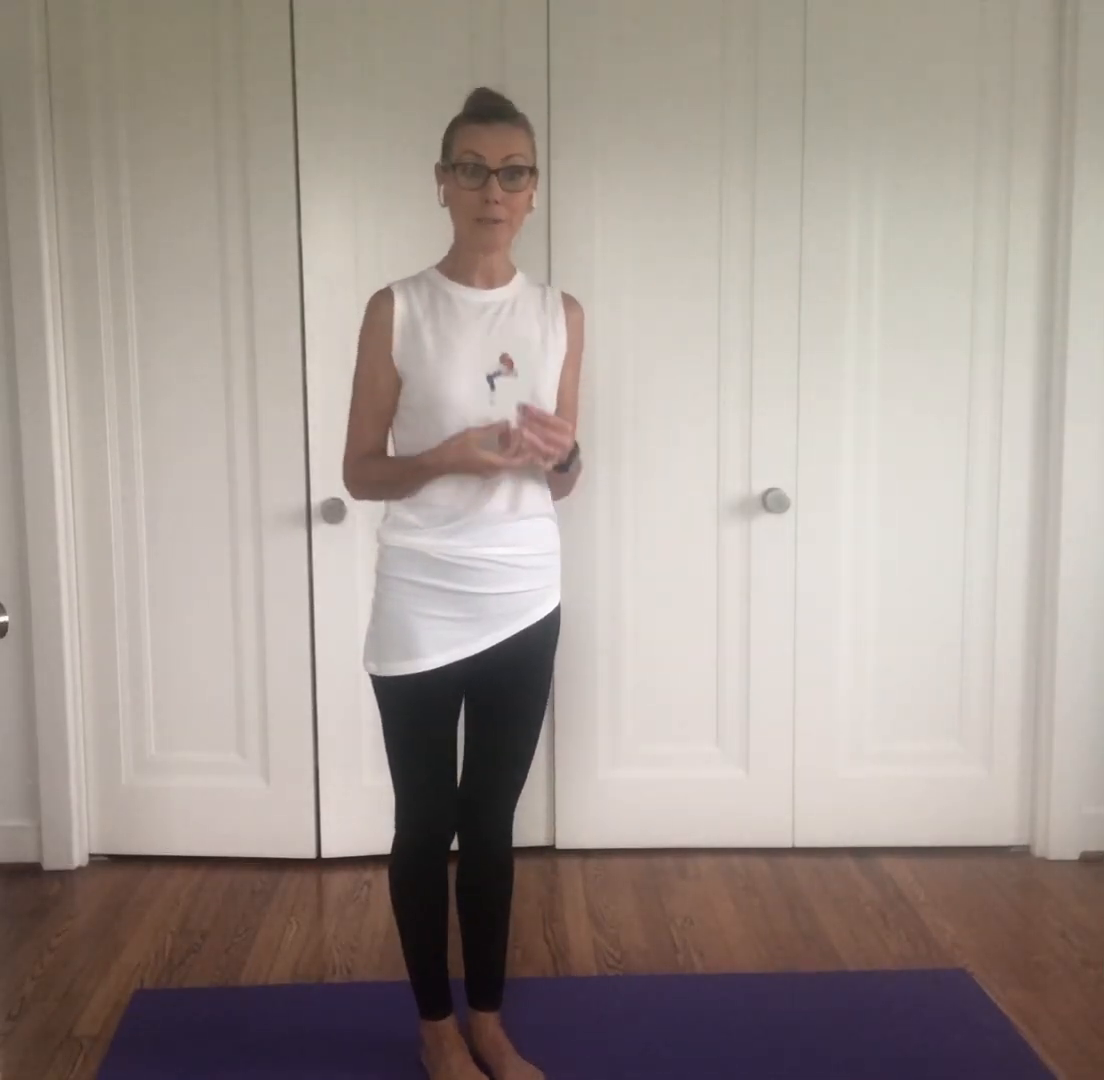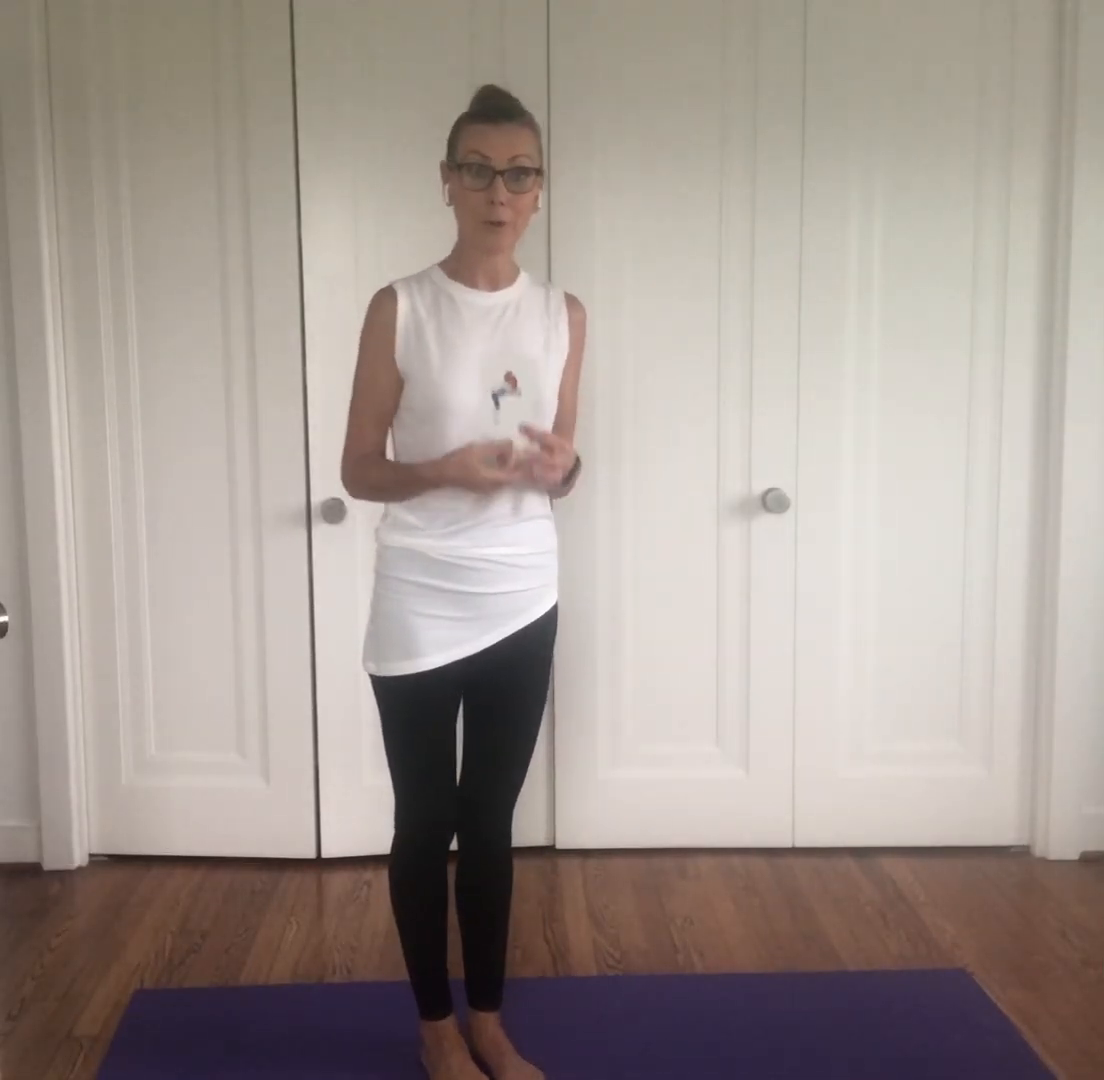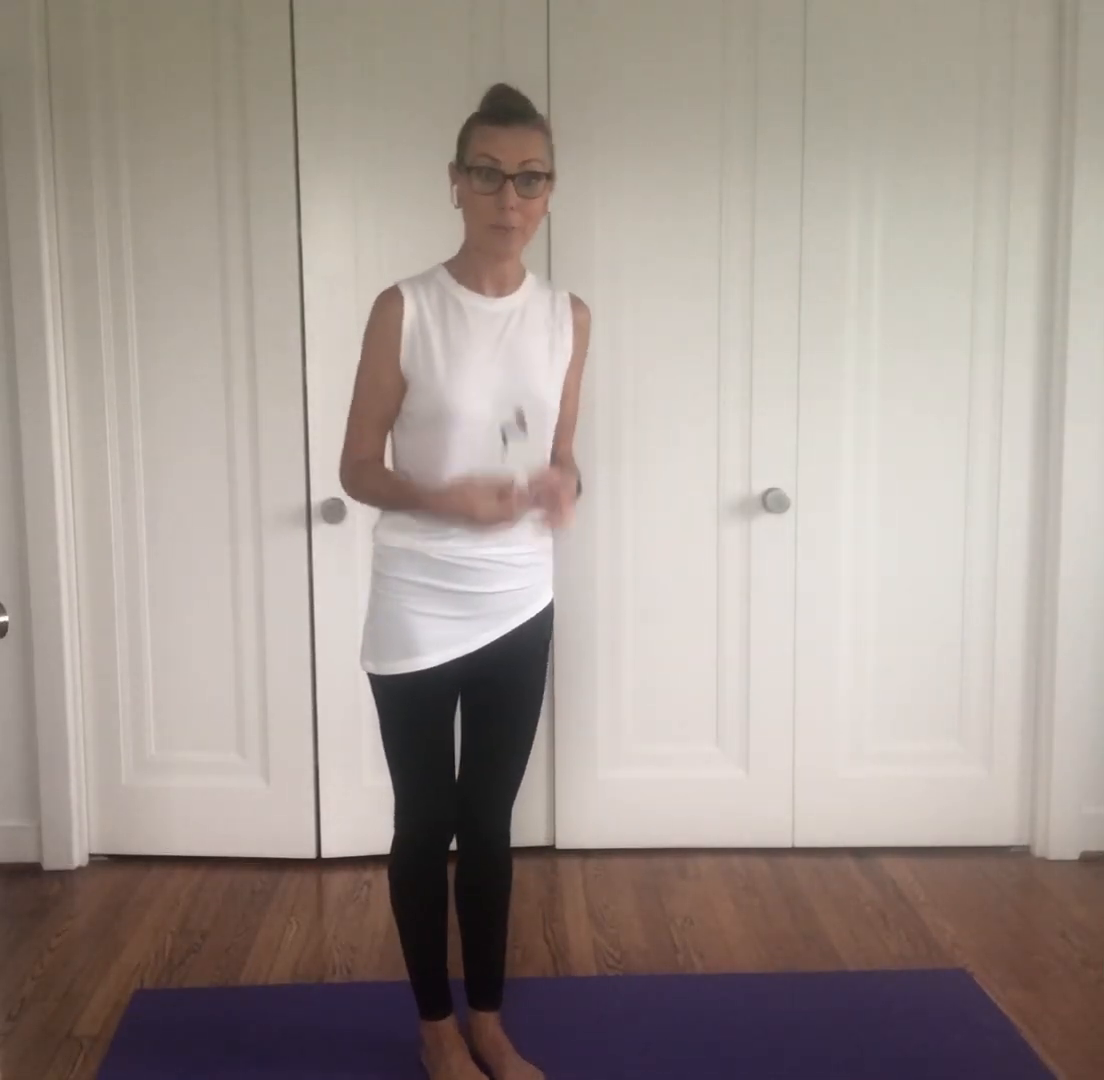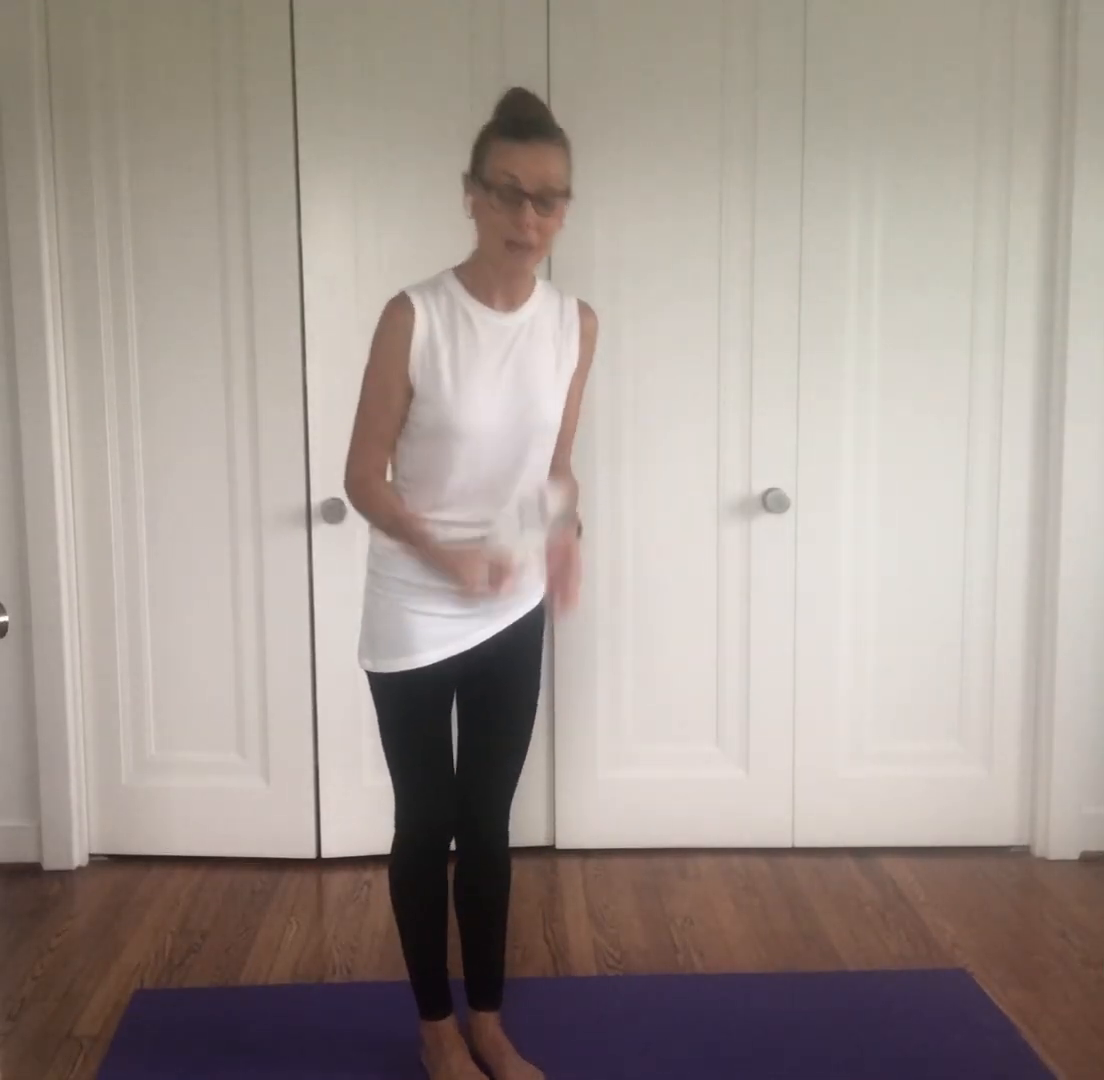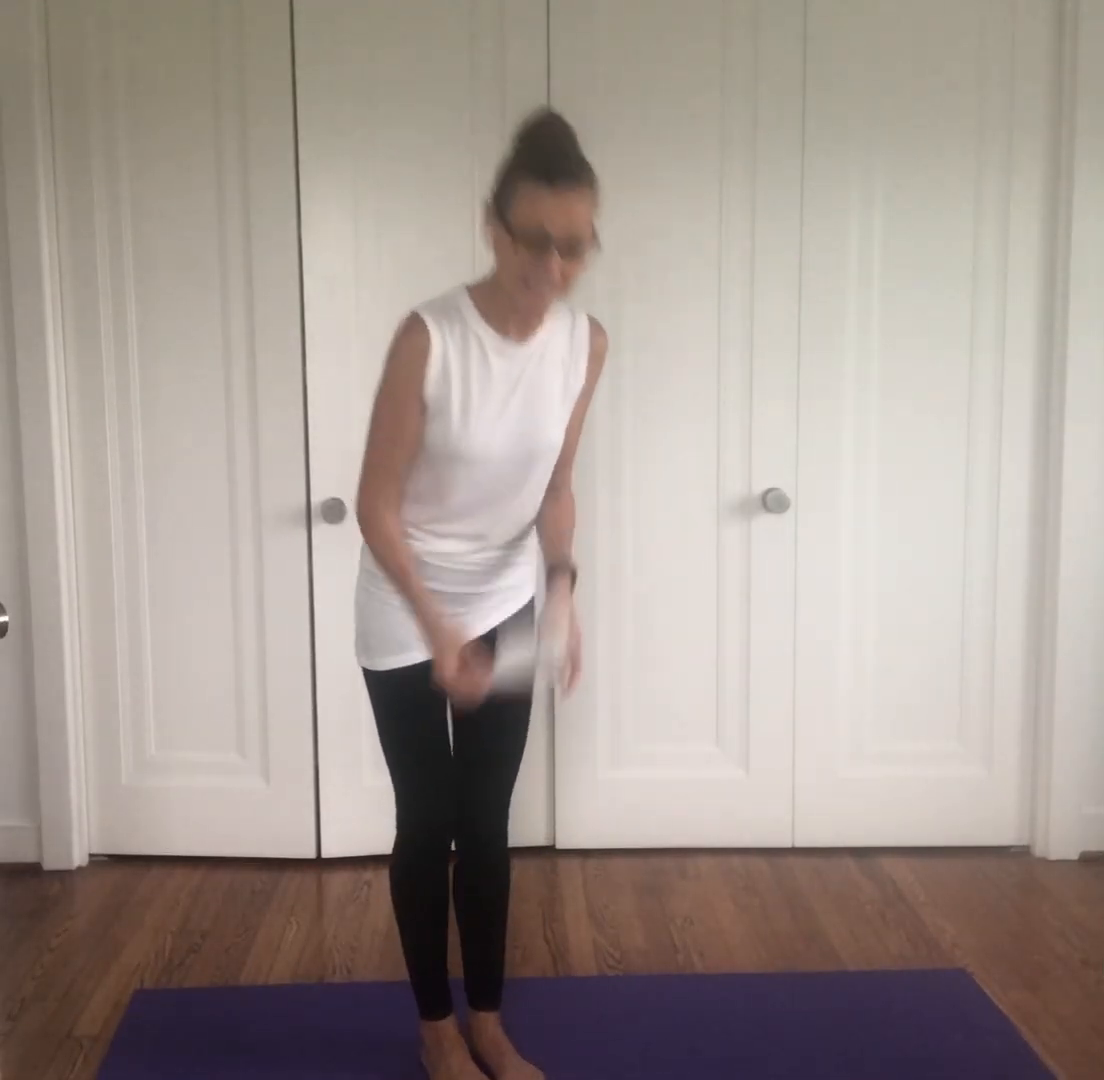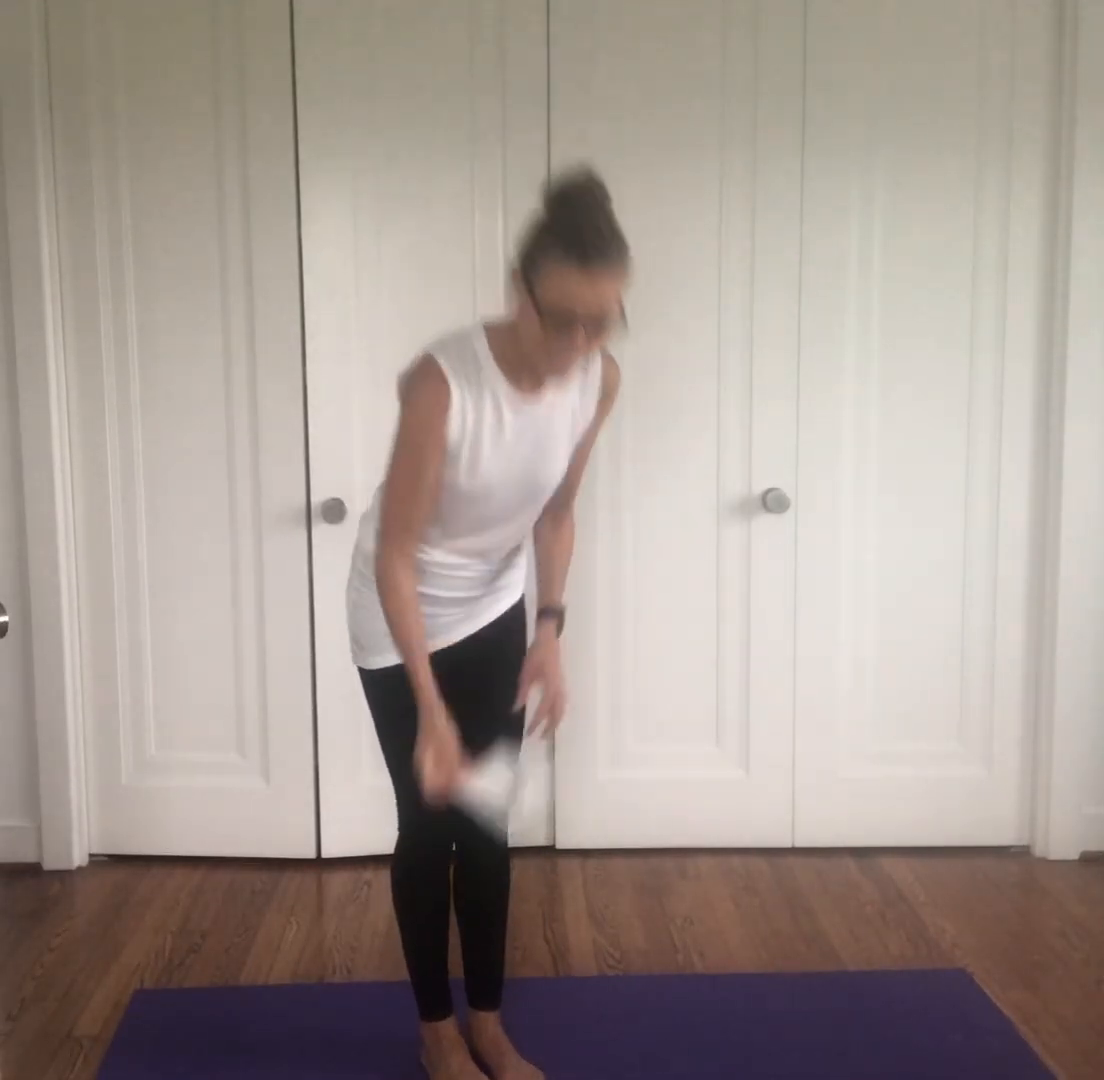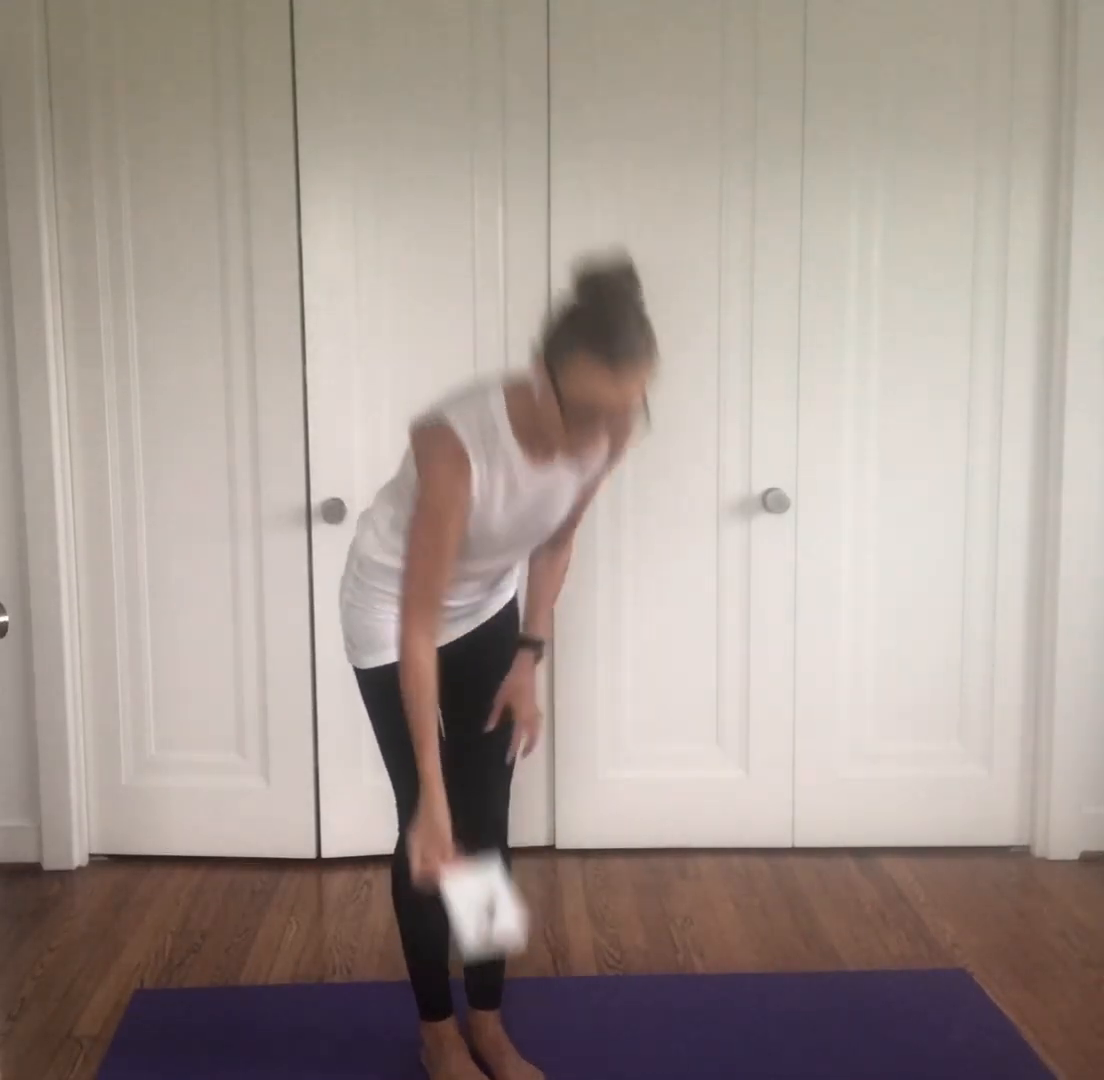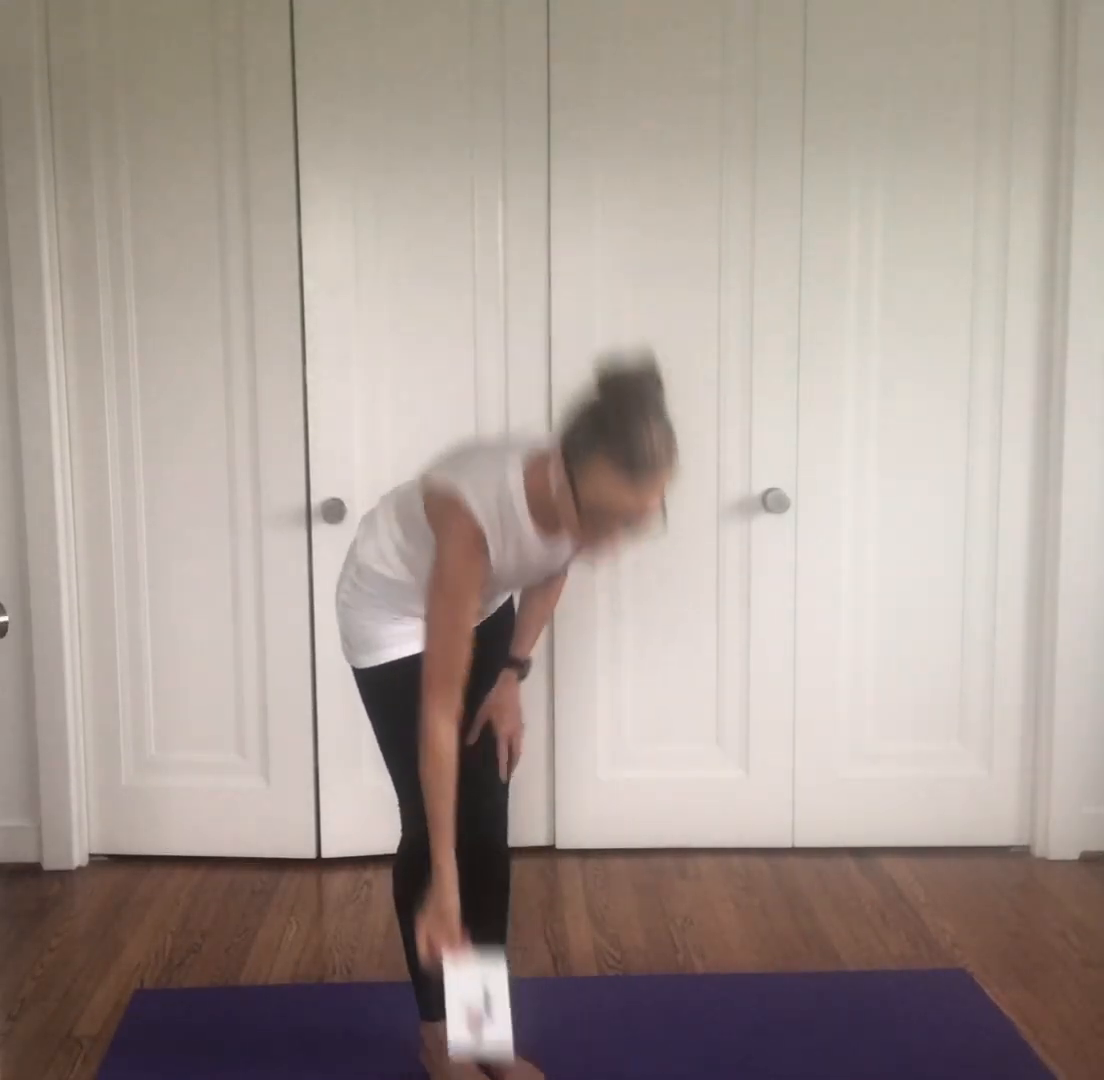
dt=0.1s
person 1, frame 1
left shoulder: (561, 315)
right shoulder: (396, 311)
left elbow: (564, 479)
right elbow: (360, 472)
left wrist: (559, 453)
right wrist: (442, 457)
left hip: (524, 607)
right hip: (421, 611)
left knee: (491, 823)
right knee: (426, 825)
person 1, frame 2
left shoulder: (563, 315)
right shoulder: (398, 309)
left elbow: (562, 480)
right elbow: (359, 472)
left wrist: (559, 465)
right wrist: (443, 470)
left hip: (522, 607)
right hip: (419, 611)
left knee: (490, 823)
right knee: (425, 825)
person 1, frame 3
left shoulder: (568, 319)
right shoulder: (405, 311)
left elbow: (558, 455)
right elbow: (358, 469)
left wrist: (560, 488)
right wrist: (441, 498)
left hip: (517, 612)
right hip: (418, 613)
left knee: (489, 824)
right knee: (426, 825)
person 1, frame 4
left shoulder: (575, 324)
right shoulder: (413, 318)
left elbow: (555, 467)
right elbow: (364, 481)
left wrist: (565, 529)
right wrist: (441, 551)
left hip: (514, 610)
right hip: (414, 612)
left knee: (487, 822)
right knee: (425, 824)
person 1, frame 5
left shoulder: (584, 342)
right shoulder: (427, 337)
left elbow: (554, 485)
right elbow: (377, 508)
left wrist: (561, 585)
right wrist: (435, 631)
left hip: (501, 610)
right hip: (403, 610)
left knee: (487, 823)
right knee: (427, 826)
person 1, frame 6
left shoulder: (599, 379)
right shoulder: (442, 383)
left elbow: (557, 511)
right elbow: (393, 556)
left wrist: (550, 629)
right wrist: (430, 713)
left hip: (493, 611)
right hip: (404, 617)
left knee: (488, 823)
right knee: (429, 824)
person 1, frame 7
left shoulder: (602, 431)
right shoulder: (457, 437)
left elbow: (554, 543)
right elbow: (416, 630)
left wrist: (528, 658)
right wrist: (431, 802)
left hip: (485, 611)
right hip: (389, 615)
left knee: (487, 824)
right knee: (435, 823)
person 1, frame 8
left shoulder: (608, 493)
right shoulder: (472, 509)
right elbow: (439, 707)
left wrist: (511, 672)
right wrist: (441, 888)
left hip: (479, 611)
right hip: (390, 607)
left knee: (487, 820)
right knee: (431, 824)
